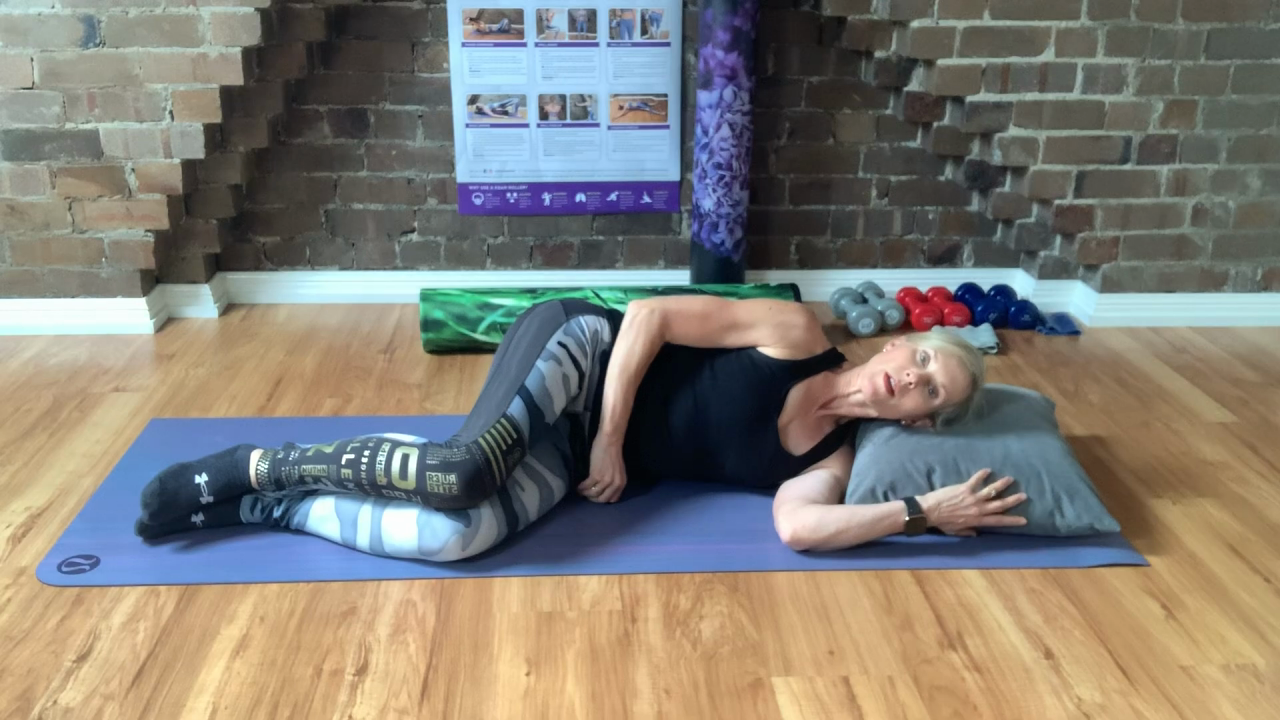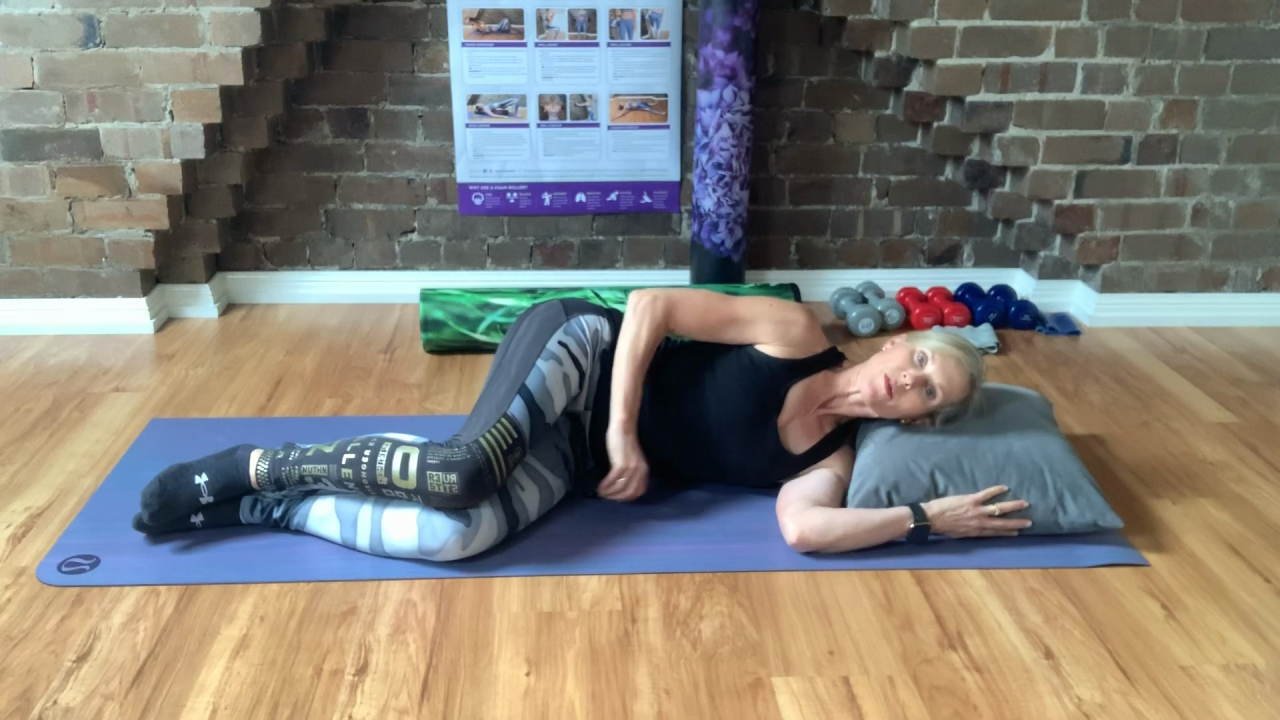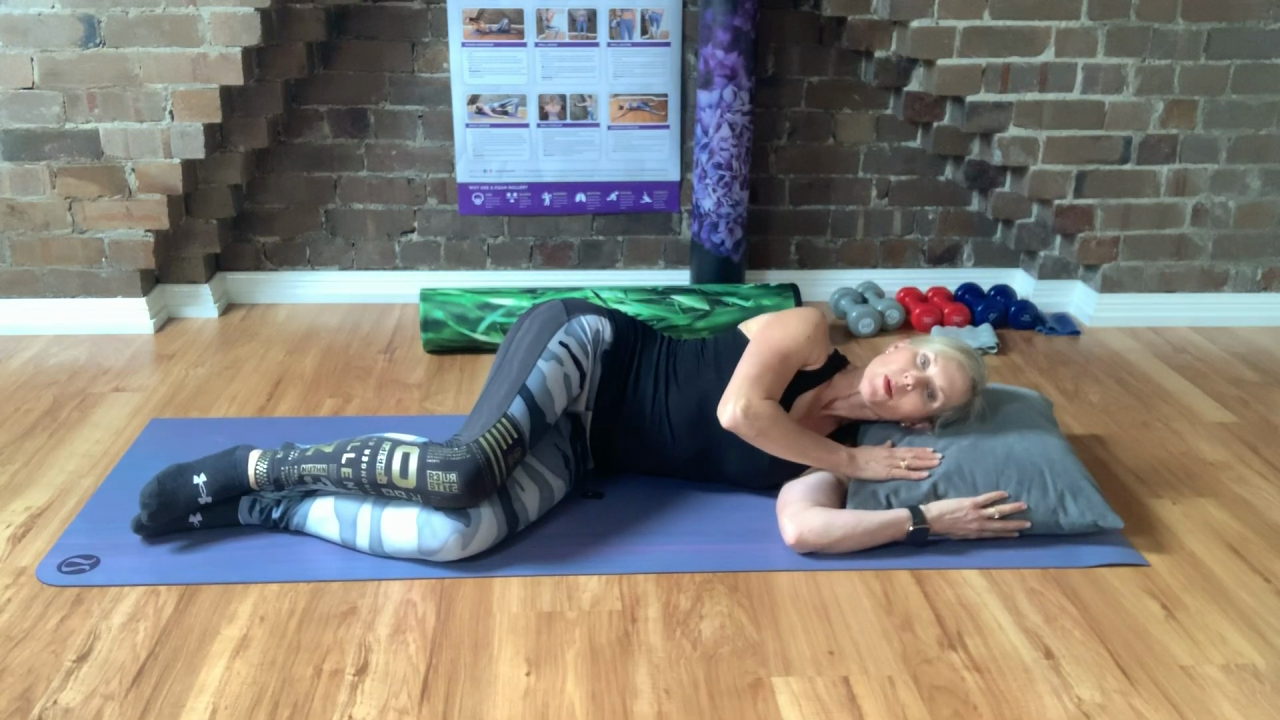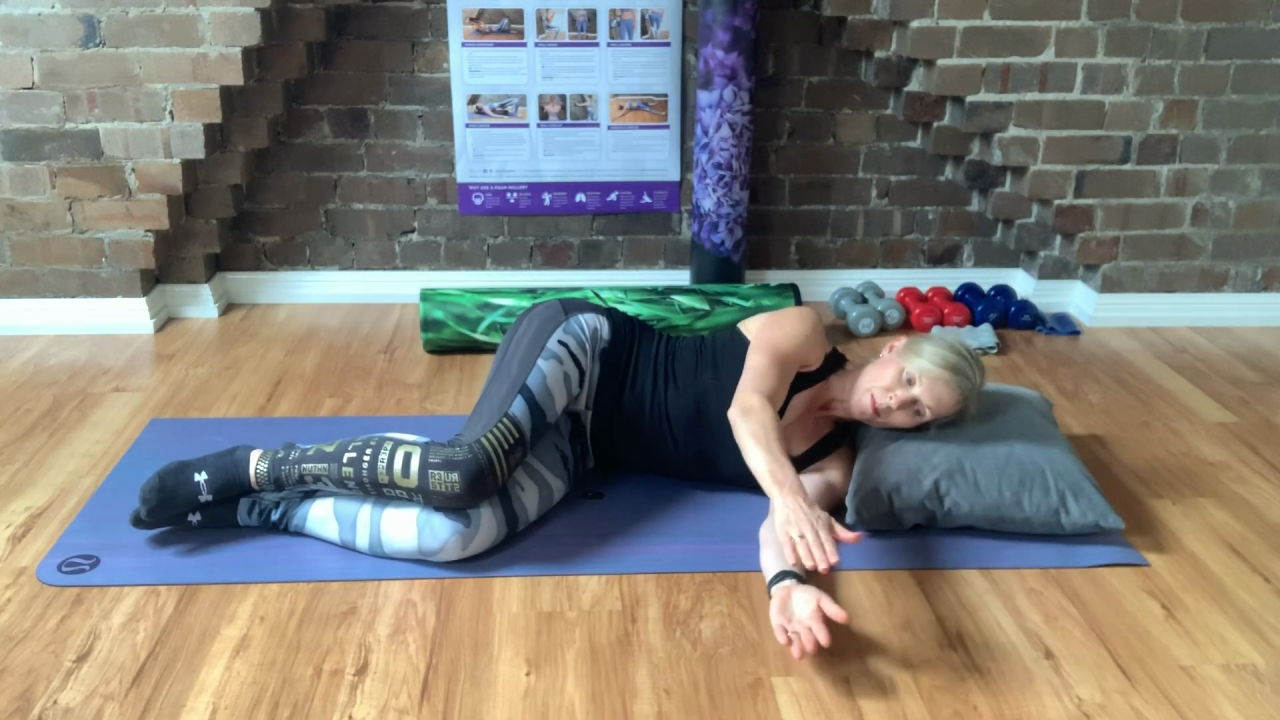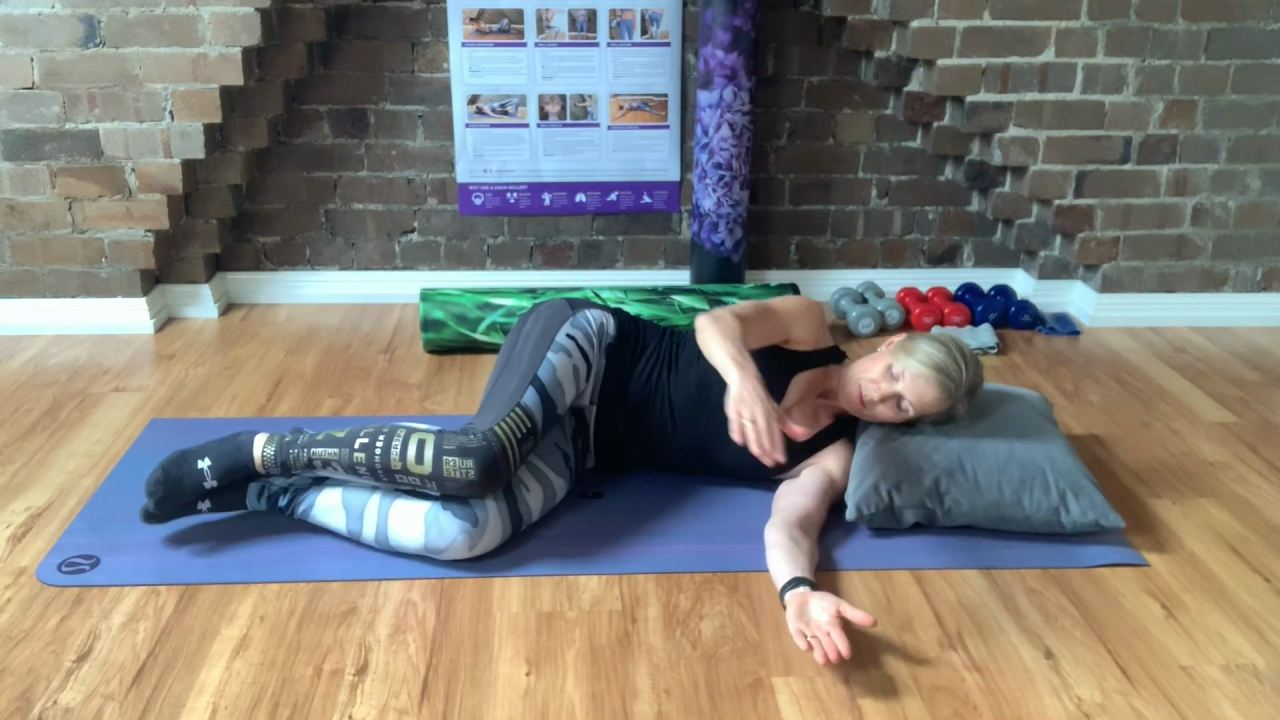
dt=1s
person 1, frame 1
left shoulder: (832, 456)
right shoulder: (795, 331)
left elbow: (800, 526)
right elbow: (650, 314)
left wrist: (929, 510)
right wrist: (610, 435)
left hip: (570, 458)
right hip: (578, 351)
left knee: (461, 533)
right knee: (462, 472)
left ankle: (263, 503)
right ankle: (249, 465)
person 1, frame 2
left shoulder: (832, 457)
right shoulder: (795, 332)
left elbow: (804, 530)
right elbow: (650, 302)
left wrist: (930, 517)
right wrist: (622, 429)
left hip: (575, 456)
right hip: (579, 352)
left knee: (461, 536)
right knee: (461, 474)
left ankle: (263, 506)
right ankle: (246, 469)
person 1, frame 3
left shoulder: (828, 454)
right shoulder: (810, 334)
left elbow: (804, 530)
right elbow: (738, 410)
left wrist: (929, 517)
right wrist: (857, 462)
left hip: (582, 449)
right hip: (580, 348)
left knee: (462, 533)
right knee: (463, 473)
left ankle: (263, 507)
right ankle: (247, 467)
person 1, frame 4
left shoulder: (832, 462)
right shoulder: (806, 331)
left elbow: (784, 522)
right elbow: (747, 410)
left wrist: (785, 586)
right wrist: (791, 497)
left hip: (582, 448)
right hip: (581, 347)
left knee: (462, 533)
right knee: (466, 471)
left ankle: (262, 508)
right ankle: (250, 467)
person 1, frame 5
left shoulder: (834, 456)
right shoulder: (810, 327)
left elbow: (789, 520)
right elbow: (720, 320)
left wrist: (800, 593)
right wrist: (749, 386)
left hip: (586, 446)
right hip: (585, 344)
left knee: (471, 528)
right knee: (476, 459)
left ankle: (271, 494)
right ankle: (254, 452)
